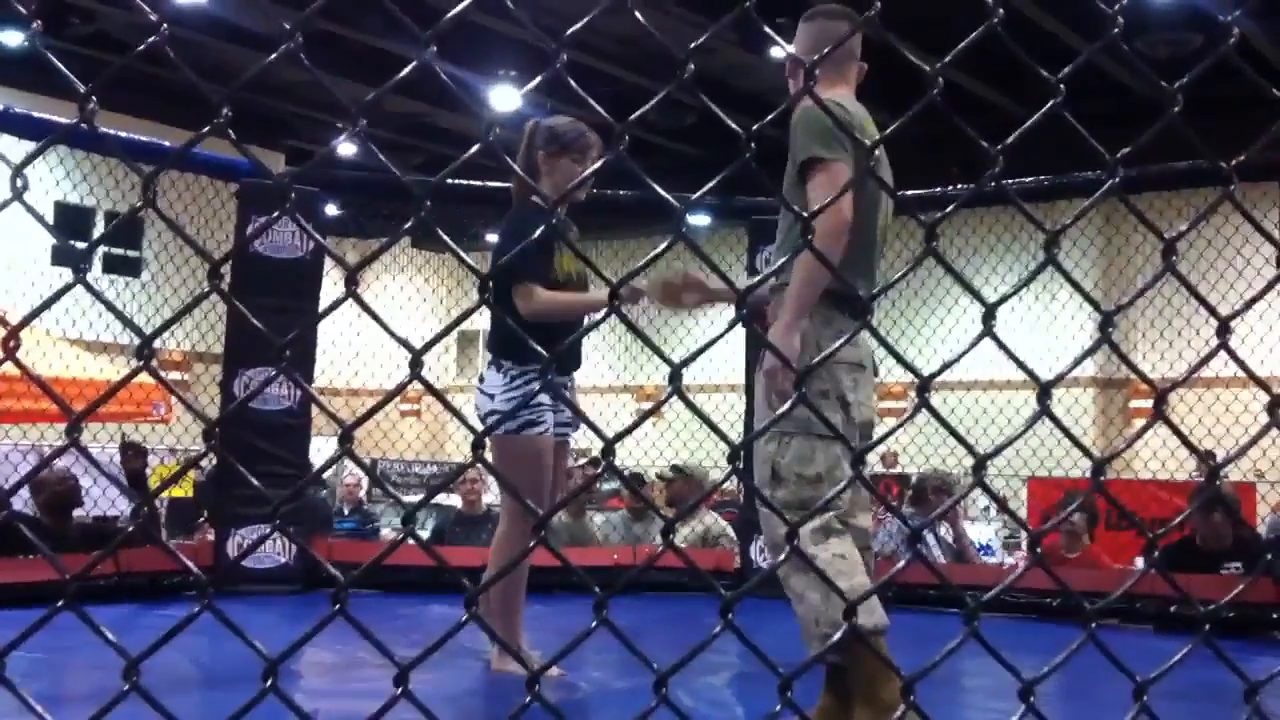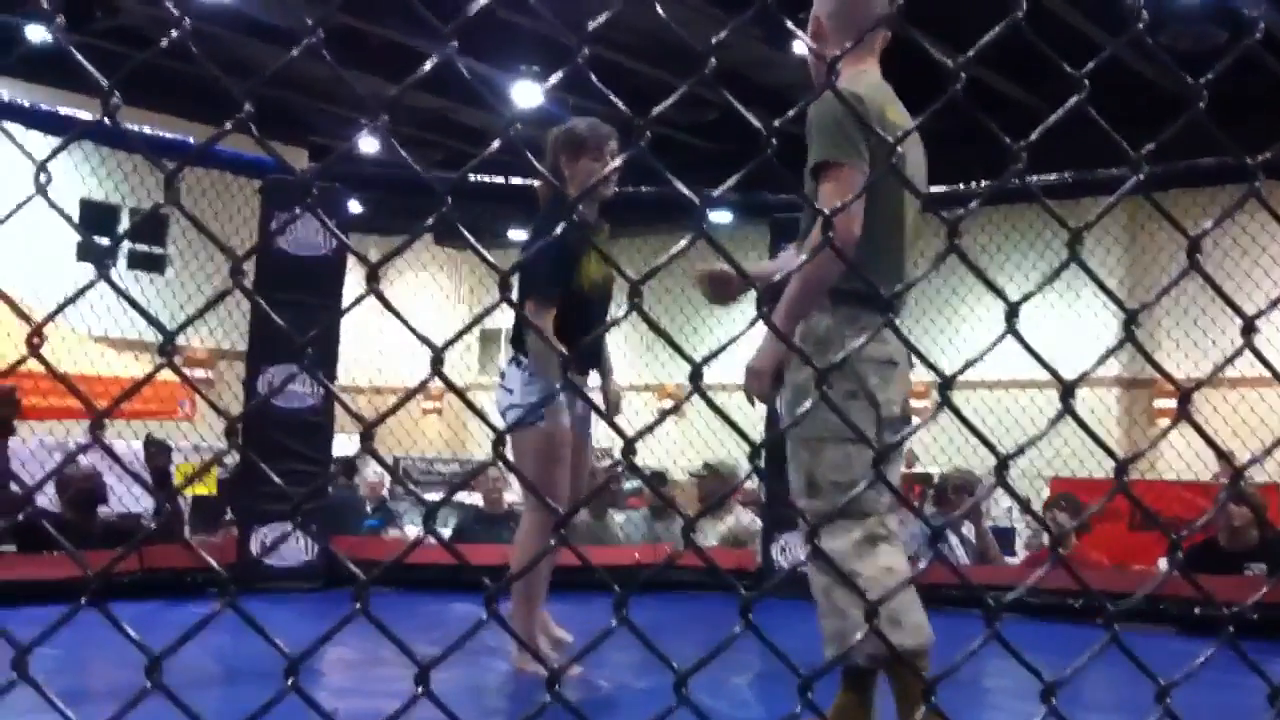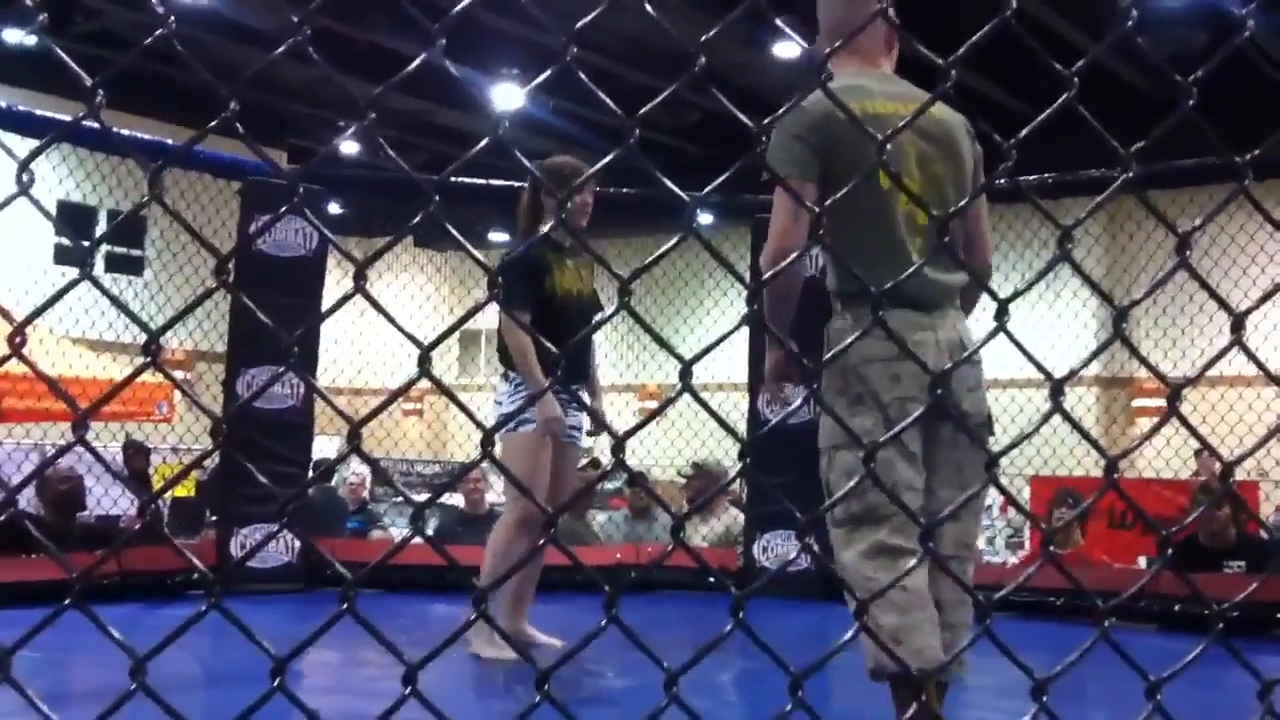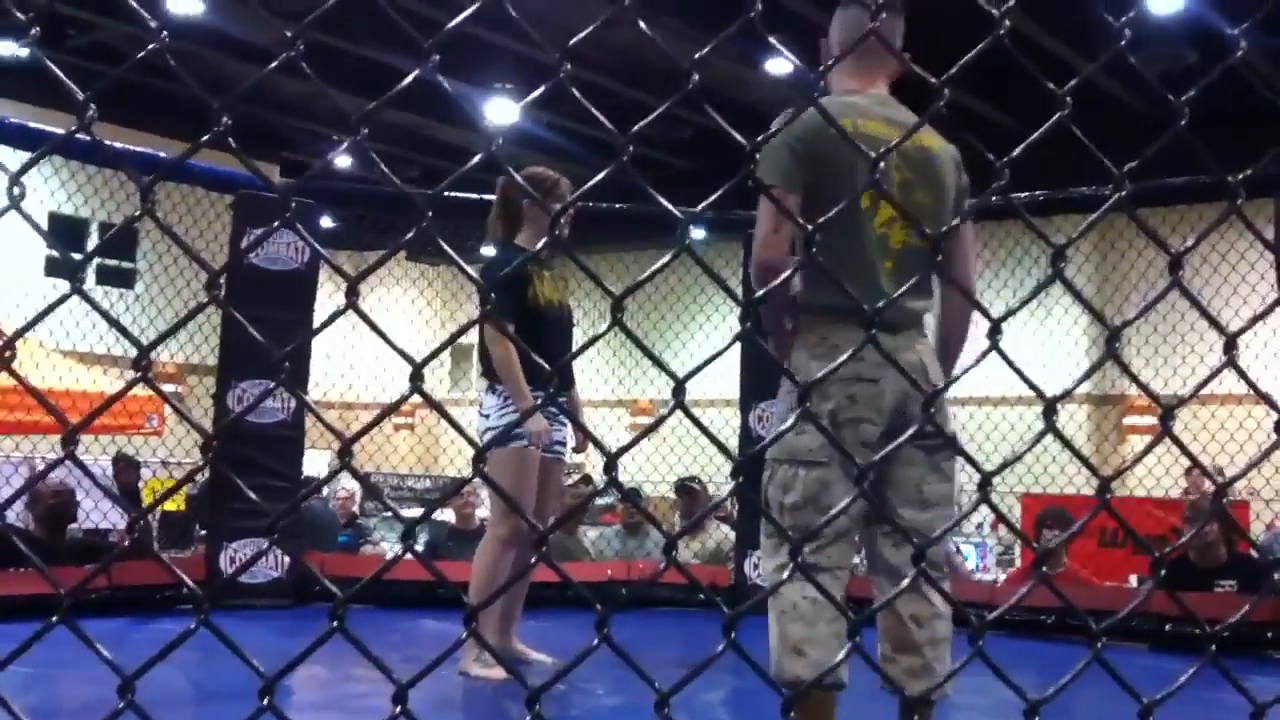
dt=1s
person 1, frame 1
left shoulder: (818, 116)
right shoulder: (869, 134)
left elbow: (832, 218)
left wrist: (786, 329)
right wrist: (718, 290)
left hip: (814, 338)
right hip: (846, 345)
left knee: (796, 516)
right knee: (835, 520)
person 1, frame 2
left shoulder: (837, 102)
right shoulder: (901, 119)
left elbow: (839, 230)
left wrist: (777, 334)
right wrist: (749, 277)
left hip: (837, 336)
right hip: (880, 339)
left knee: (844, 527)
right knee: (866, 522)
person 1, frame 3
left shoulder: (811, 114)
right shoulder: (951, 121)
left elbow: (784, 247)
right elbow: (980, 260)
left wrist: (776, 339)
left hip: (871, 340)
right hip: (951, 341)
left knee: (877, 537)
right knee: (947, 538)
person 1, frame 4
left shoulder: (803, 126)
right shoulder: (941, 149)
left elbow: (770, 256)
right elbow: (962, 288)
left wrist: (780, 331)
left hip: (832, 355)
right hip: (914, 362)
left knee: (805, 549)
right knee: (916, 557)
person 2, frame 1
left shoulder: (562, 229)
right shoulder: (530, 221)
right elbow: (528, 303)
left wrist: (569, 390)
right wrist: (612, 297)
left hip: (549, 385)
right hip: (519, 382)
left knee: (536, 517)
right knee: (524, 517)
left ankle: (506, 639)
right ankle: (507, 649)
person 2, frame 2
left shoulder: (592, 230)
right shoulder: (555, 230)
right elbow: (537, 322)
left wrist: (608, 376)
right wrist: (552, 399)
left hip: (570, 383)
right hip: (537, 381)
left knee: (569, 507)
right knee: (544, 511)
left ankle: (532, 609)
right ankle: (527, 644)
person 2, frame 3
left shoulder: (581, 260)
right shoulder: (527, 254)
right elbow: (514, 329)
left wrist: (594, 395)
right wrist: (541, 396)
left hip: (568, 396)
right hip: (528, 393)
left knee: (554, 515)
right knee: (525, 509)
left ankle: (516, 620)
right ankle: (481, 623)
person 2, frame 4
left shoulder: (551, 270)
right shoulder: (506, 264)
right elbow: (498, 339)
left wrist: (576, 413)
right wrist: (527, 409)
left hip: (551, 410)
right hip: (514, 406)
left knee: (536, 531)
right knee: (508, 526)
left ankle: (504, 637)
right ankle: (474, 646)
